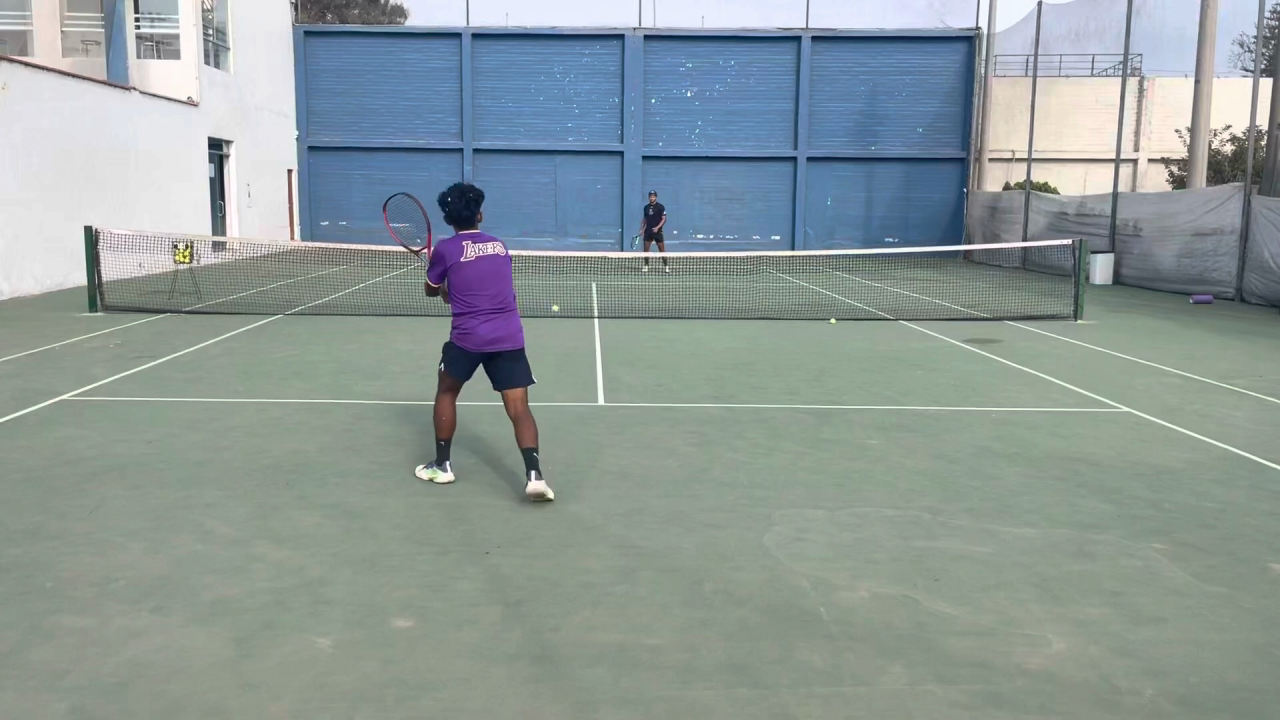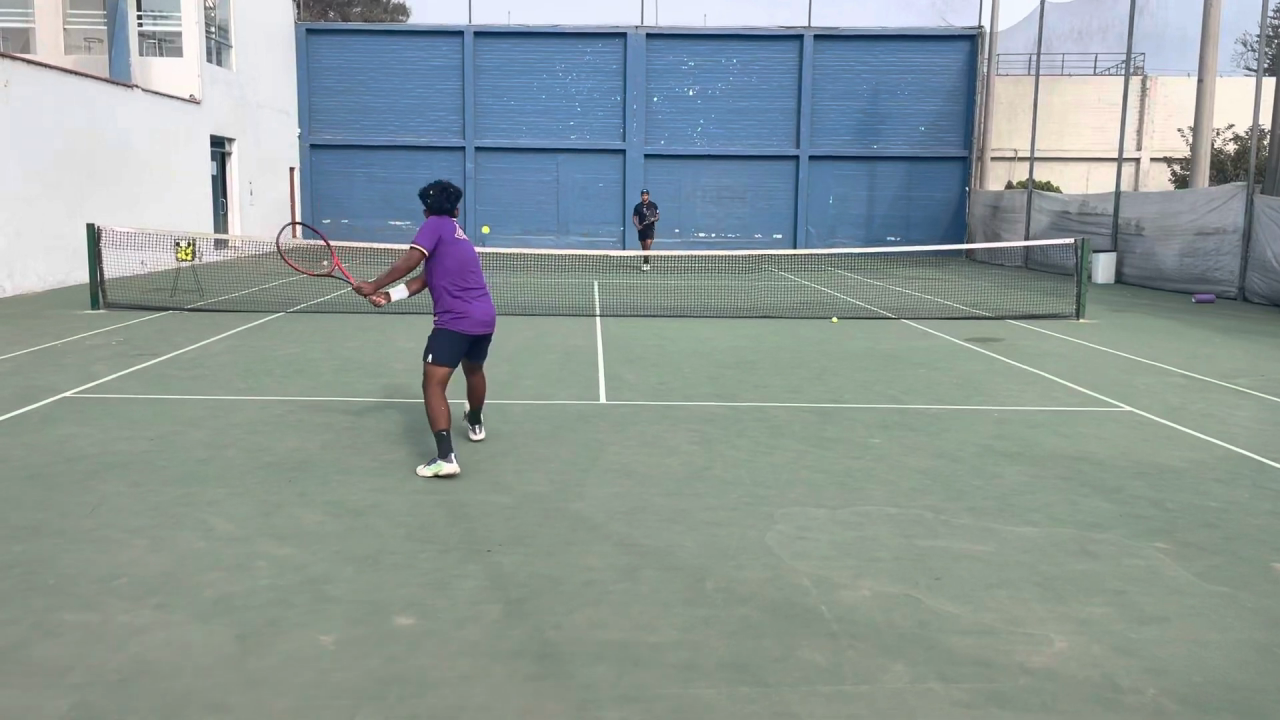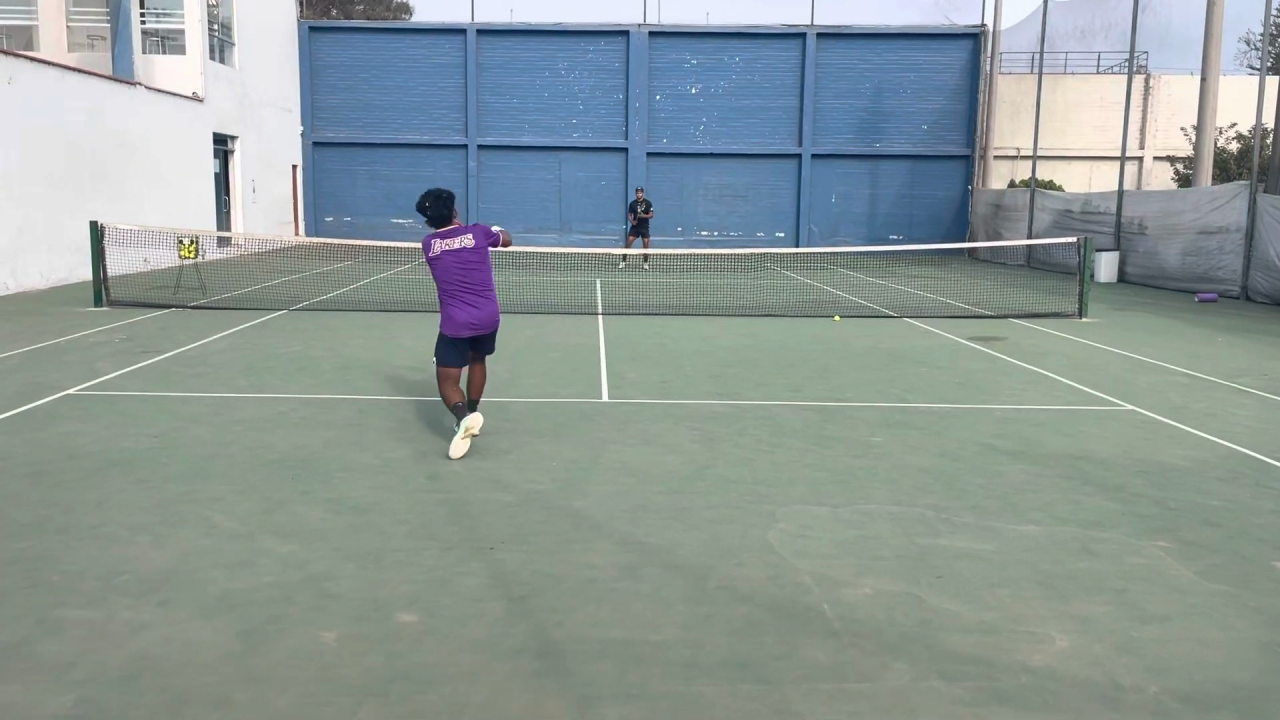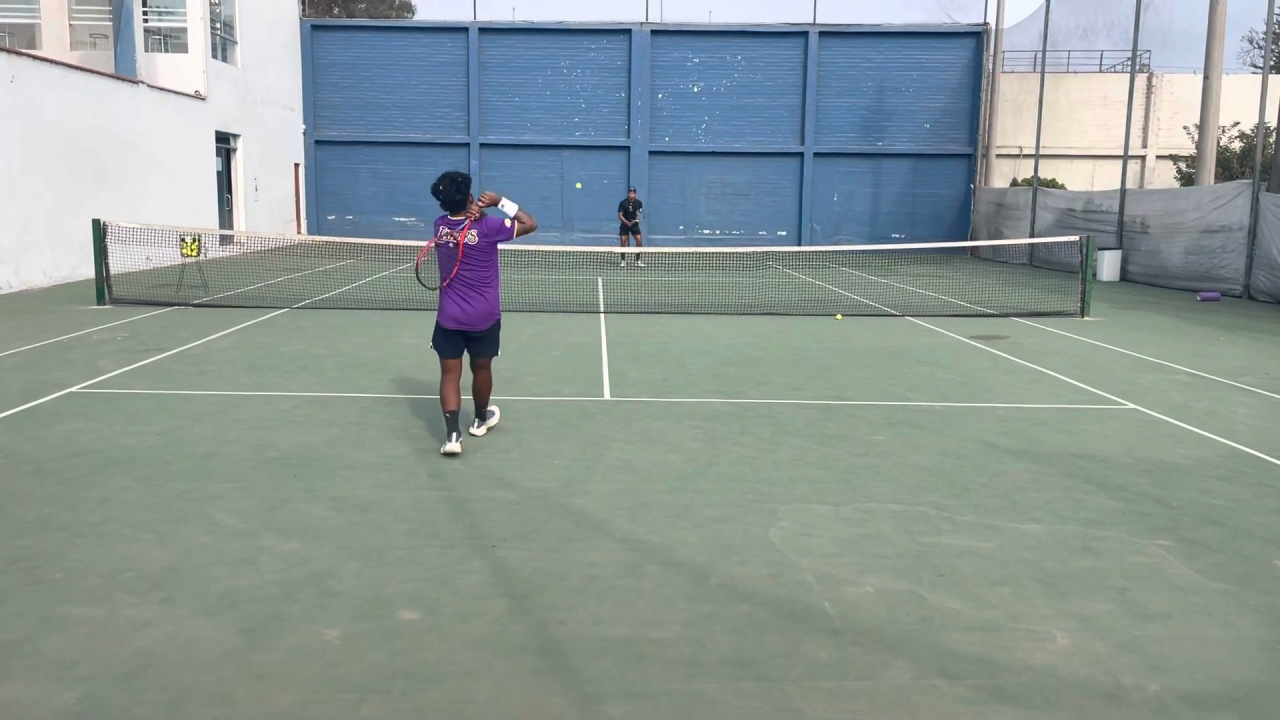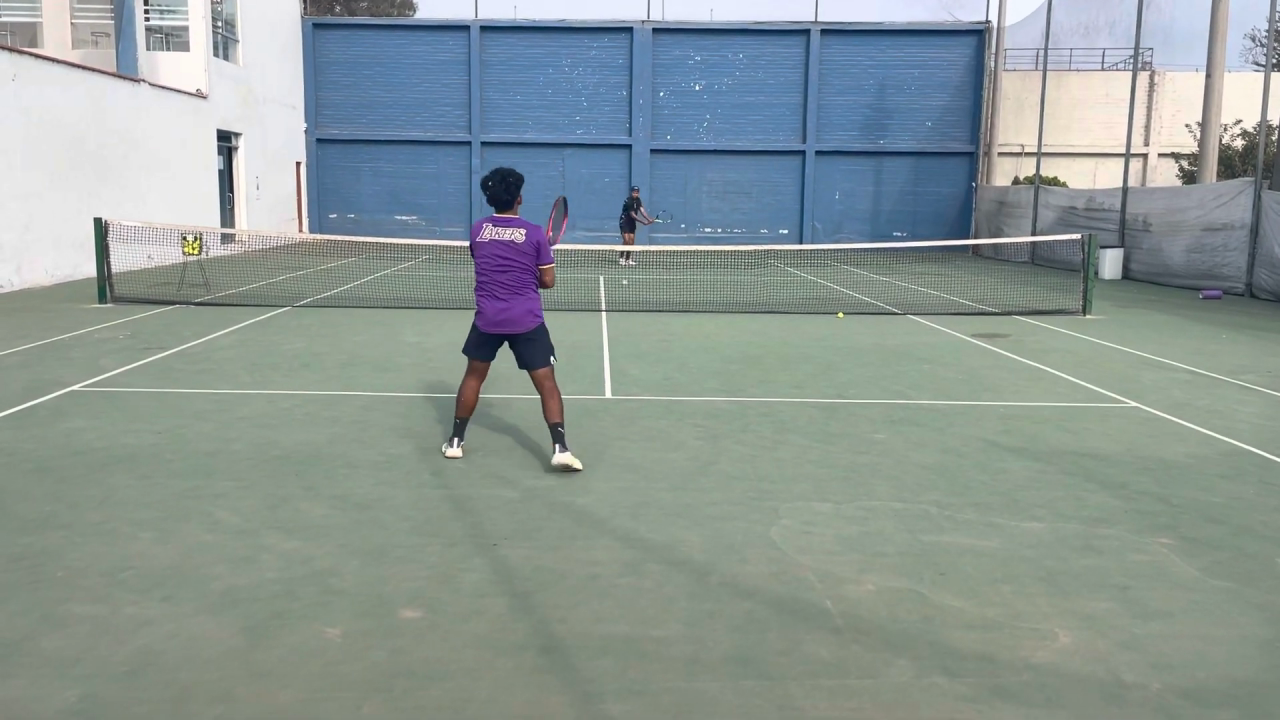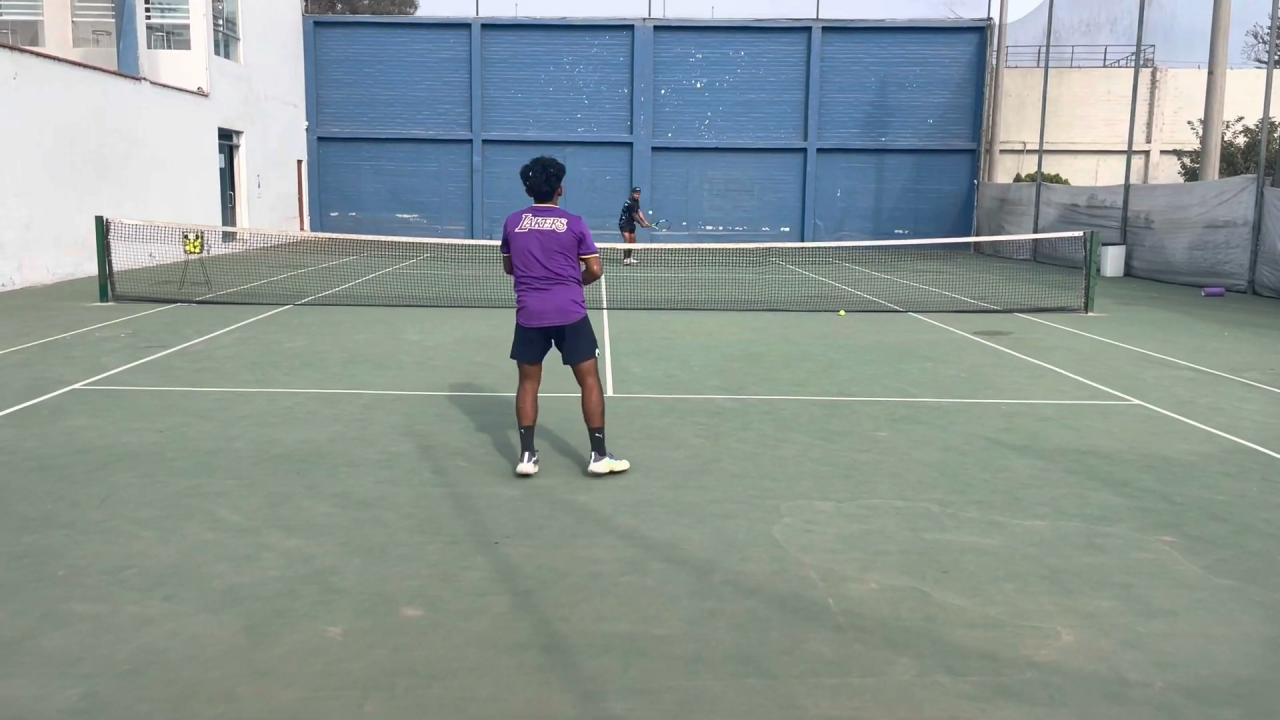
dt=0.5s
person 1, frame 1
left shoulder: (444, 249)
right shoulder: (500, 246)
left elbow: (433, 289)
left hip: (468, 339)
right hip: (509, 337)
left knee: (446, 393)
right knee: (519, 410)
left ankle: (442, 466)
right ankle: (534, 474)
person 1, frame 2
left shoulder: (436, 225)
right shoulder: (457, 235)
left elbow: (411, 261)
right elbow: (425, 279)
left wrist: (373, 286)
right wrist: (389, 296)
left hip: (455, 321)
right hip: (485, 318)
left knee: (433, 386)
right knee: (474, 370)
left ankle: (445, 457)
right ankle: (475, 425)
person 1, frame 3
left shoulder: (428, 244)
right shoulder: (478, 233)
right elbow: (506, 240)
right wrist: (493, 229)
left hip: (454, 323)
right hip: (488, 317)
left knee: (447, 382)
right knee: (477, 361)
left ankle: (465, 417)
right ankle: (471, 414)
person 1, frame 4
left shoulder: (439, 226)
right shoulder: (488, 226)
right elbow: (530, 224)
left wrist: (477, 211)
right wrist: (499, 201)
left hip: (449, 316)
right hip: (485, 315)
left knee: (450, 374)
right knee: (482, 368)
left ankle: (453, 435)
right ankle: (480, 419)
person 1, frame 5
left shoulder: (477, 230)
right shoulder: (535, 233)
right elbow: (547, 280)
left hip: (488, 320)
right hip: (526, 321)
left knee: (473, 377)
right knee: (547, 384)
left ankle: (455, 442)
right ankle: (561, 449)
person 1, frame 6
left shoulder: (512, 222)
right shoulder: (574, 223)
left elbow: (509, 267)
right elbow: (595, 271)
left hip: (529, 314)
right hip: (570, 312)
left knee: (528, 382)
right knee: (590, 381)
left ankle: (527, 455)
right ankle: (599, 455)
